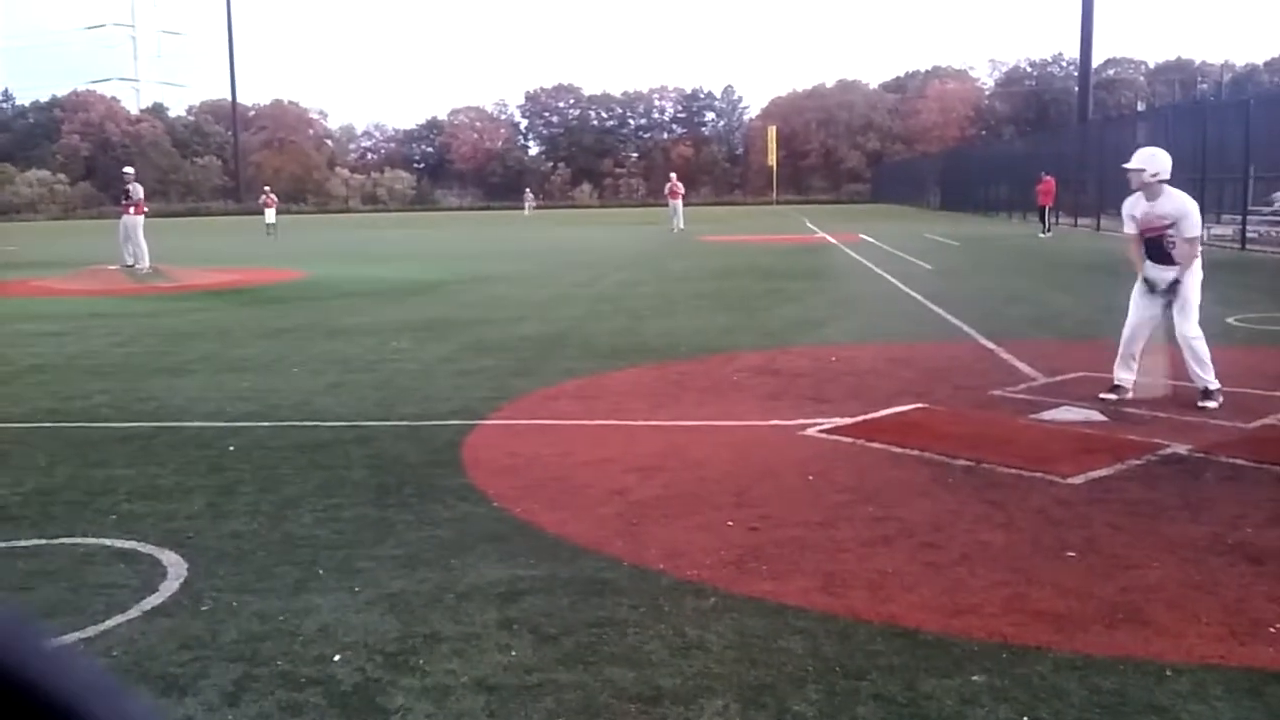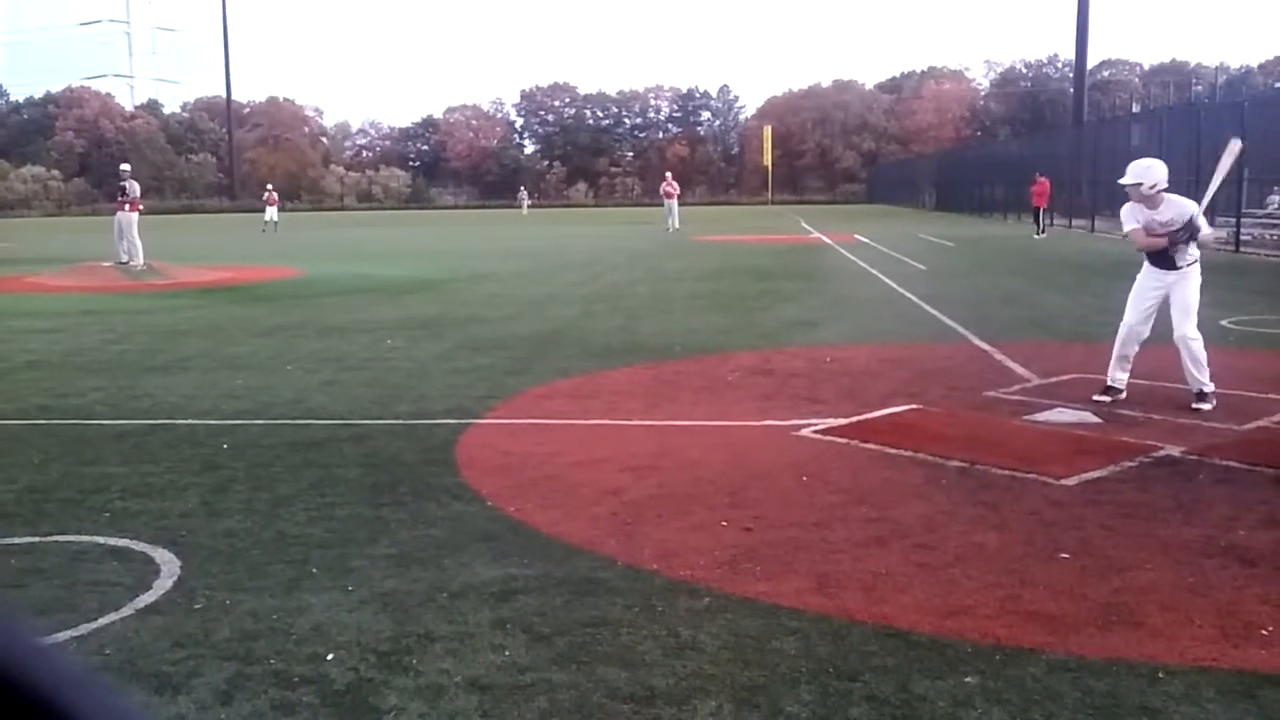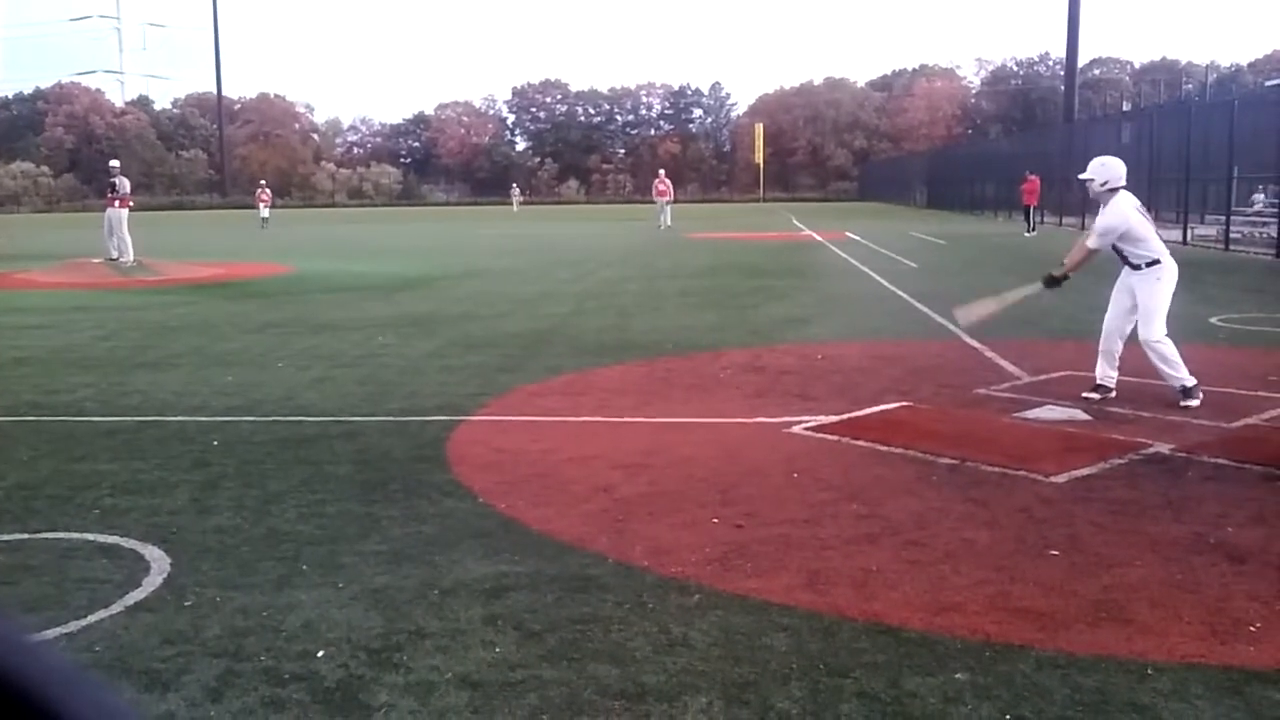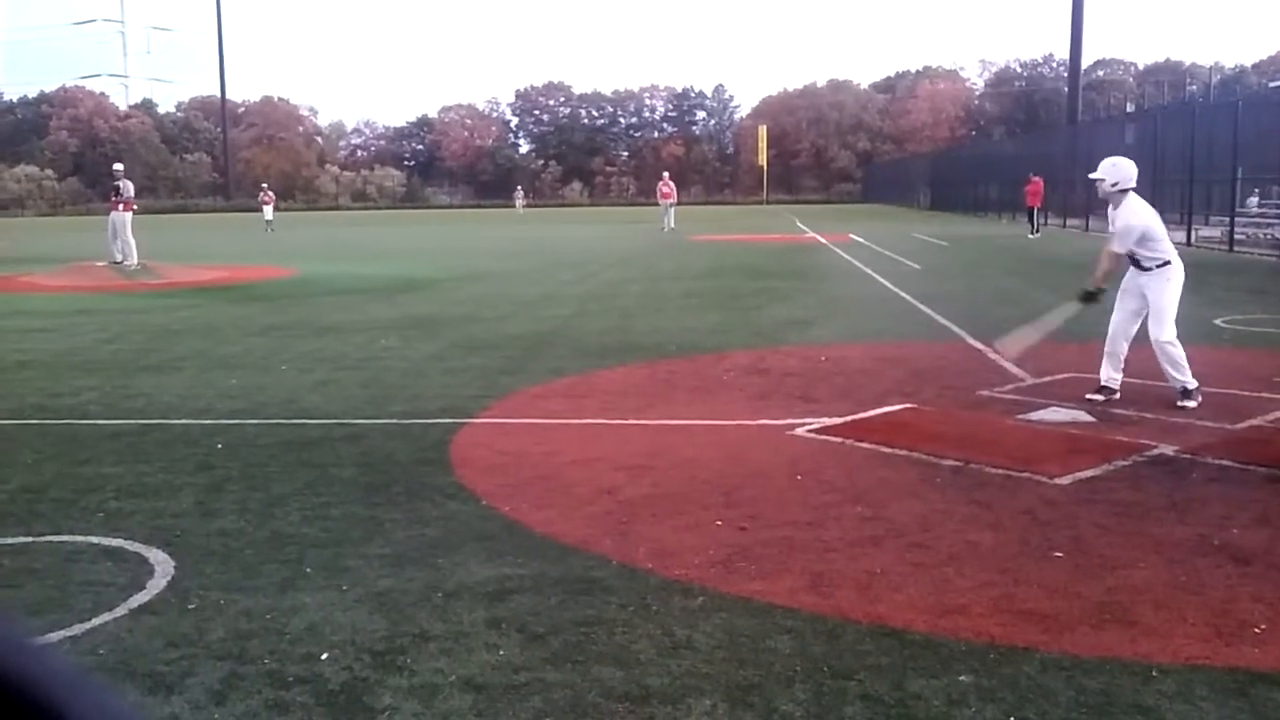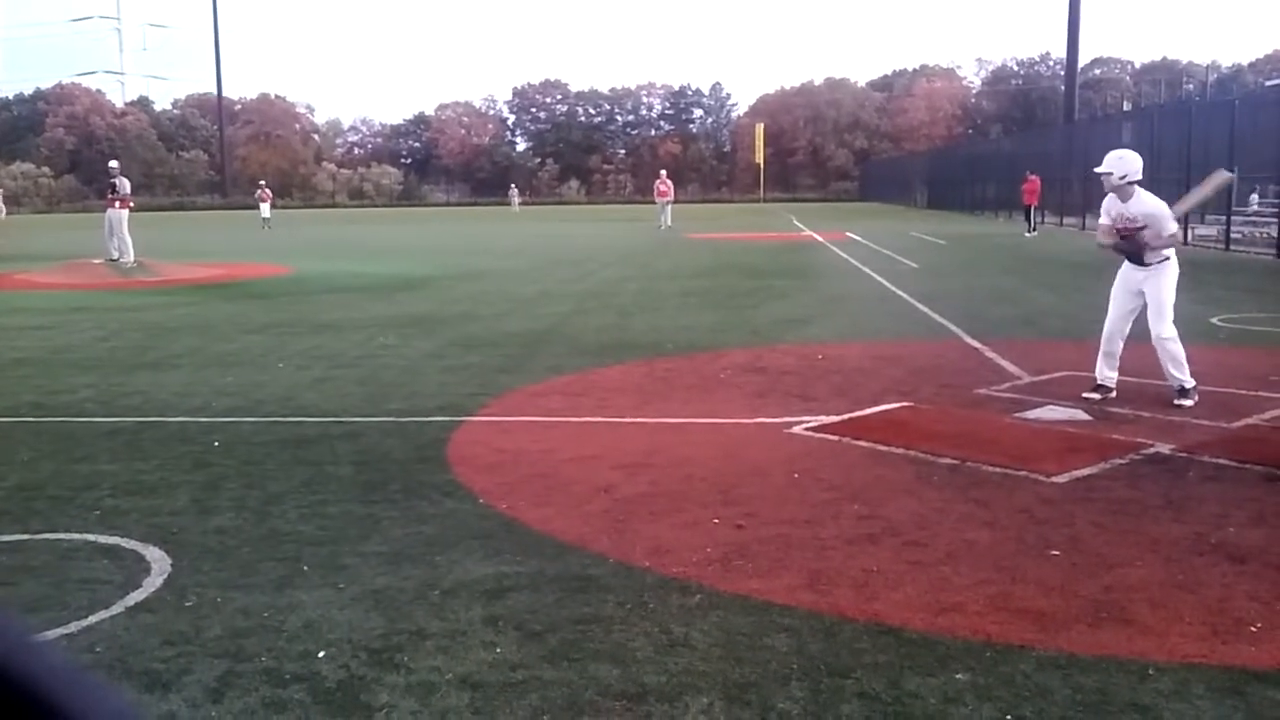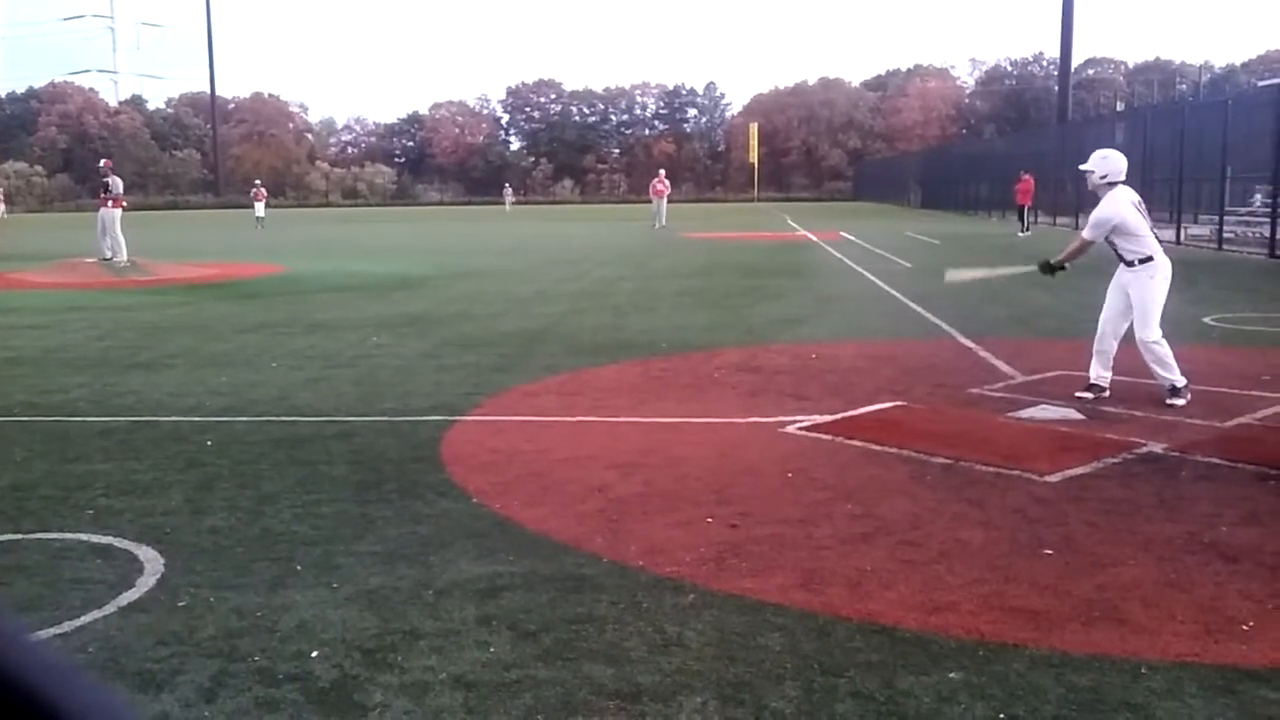
dt=0.5s
person 1, frame 1
left shoulder: (1183, 203)
right shoulder: (1131, 205)
left elbow: (1193, 246)
right elbow: (1133, 245)
left wrist: (1177, 280)
right wrist: (1144, 277)
left hip: (1185, 272)
right hip: (1154, 270)
left knee: (1187, 331)
right knee: (1134, 326)
left ankle: (1210, 387)
right ankle: (1123, 383)
person 1, frame 2
left shoulder: (1184, 207)
right shoulder: (1130, 210)
left elbow: (1209, 239)
right elbow: (1140, 242)
left wrist: (1194, 235)
right wrist: (1172, 239)
left hip: (1184, 274)
right hip: (1153, 273)
left knee: (1185, 332)
right knee: (1130, 327)
left ankle: (1204, 389)
right ankle: (1115, 384)
person 1, frame 3
left shoulder: (1113, 217)
right shoulder: (1121, 198)
left elbow: (1086, 252)
right elbow: (1088, 239)
left wrist: (1058, 275)
right wrist: (1064, 268)
left hip: (1157, 273)
right hip: (1133, 271)
left knee: (1151, 335)
right knee: (1113, 326)
left ankle: (1188, 386)
right ankle: (1106, 382)
person 1, frame 4
left shoulder: (1131, 217)
right shoulder: (1116, 208)
left elbow: (1113, 259)
right elbow: (1111, 249)
left wrist: (1093, 287)
right wrist: (1098, 283)
left hip: (1164, 274)
right hip: (1139, 272)
left knee: (1161, 336)
right knee: (1118, 329)
left ankle: (1189, 388)
right ankle: (1110, 384)
person 1, frame 5
left shoulder: (1152, 206)
right shoulder: (1110, 202)
left elbow: (1174, 240)
right elbow: (1103, 235)
left wrist: (1147, 245)
right wrist: (1117, 244)
left hip: (1159, 270)
right hip: (1130, 269)
left knee: (1162, 332)
right knee: (1113, 327)
left ankle: (1186, 386)
right ankle: (1105, 383)
person 1, frame 6
left shoulder: (1108, 210)
right shoulder: (1123, 193)
left elbow: (1081, 246)
right elbow: (1088, 234)
left wrist: (1053, 263)
right wrist: (1059, 259)
left hip: (1150, 271)
right hip: (1128, 269)
left knee: (1147, 335)
right knee: (1108, 326)
left ankle: (1177, 385)
right ankle: (1099, 382)
